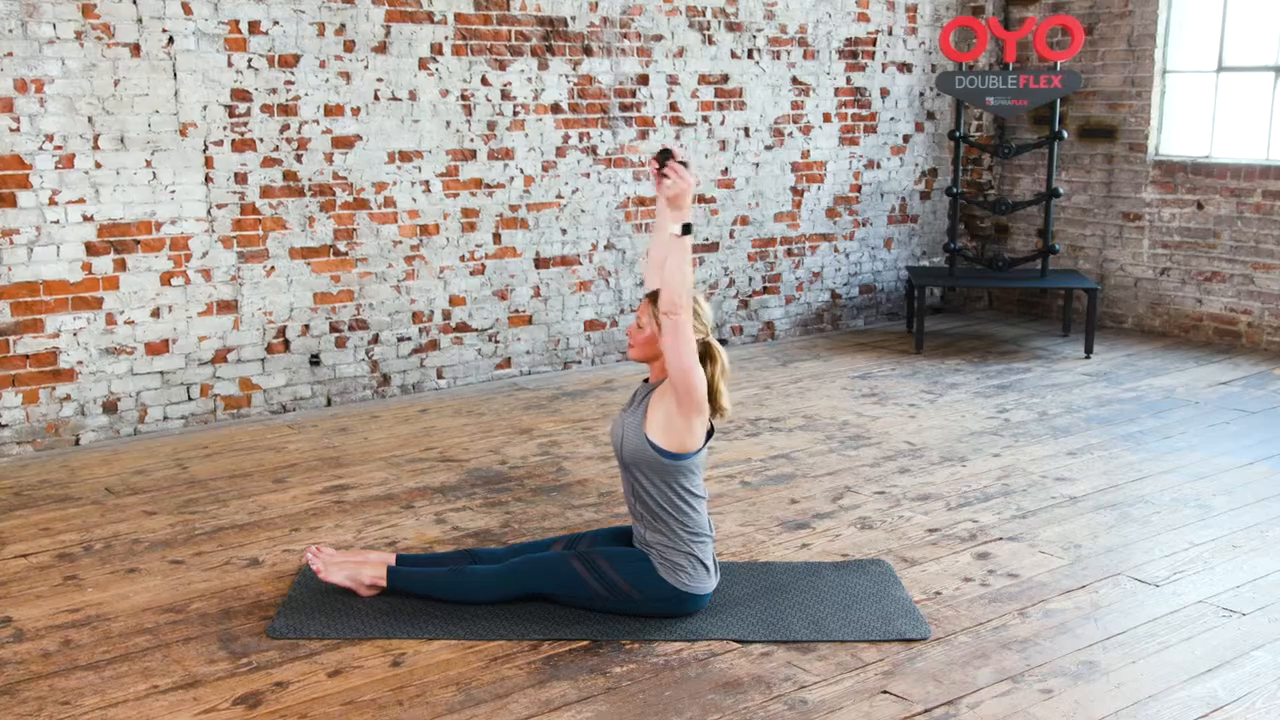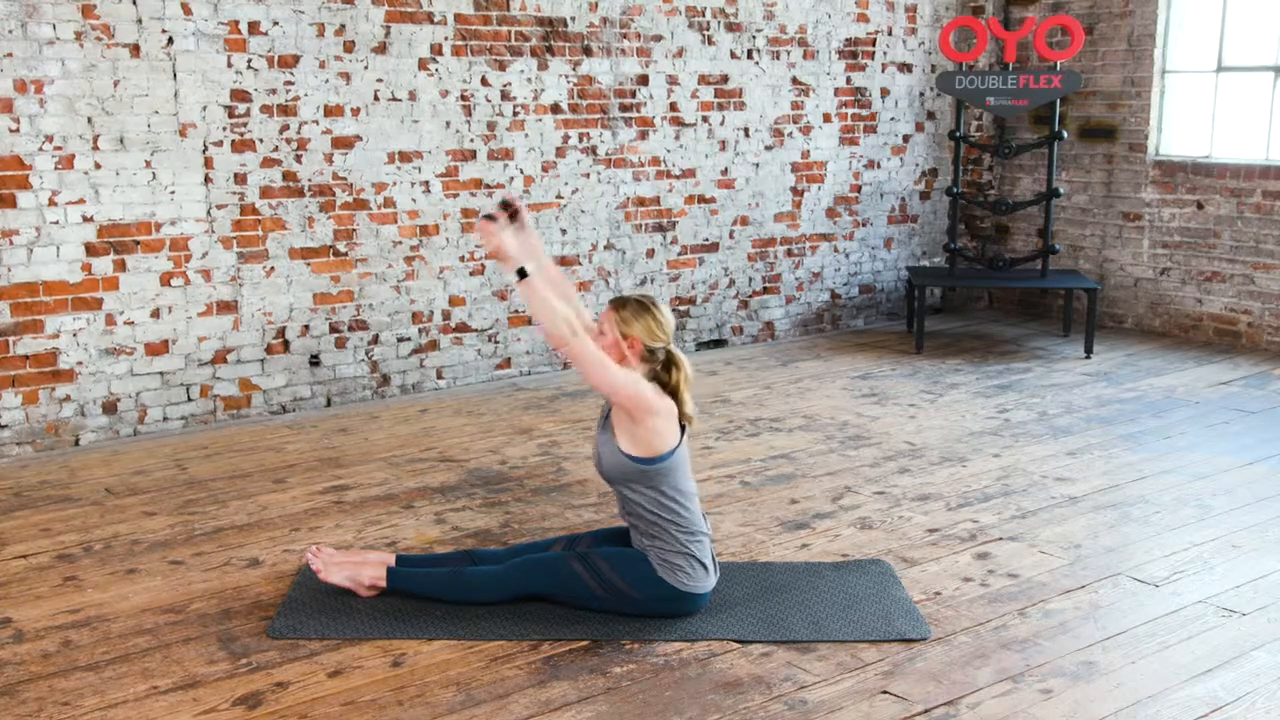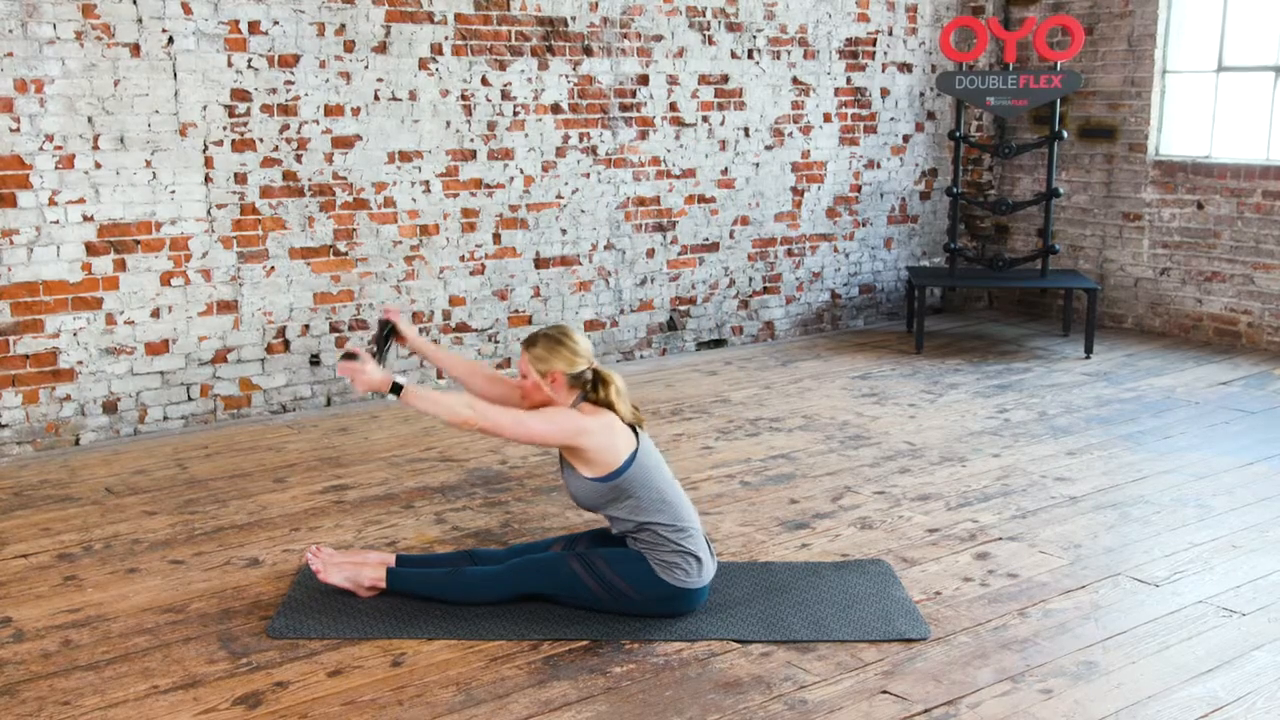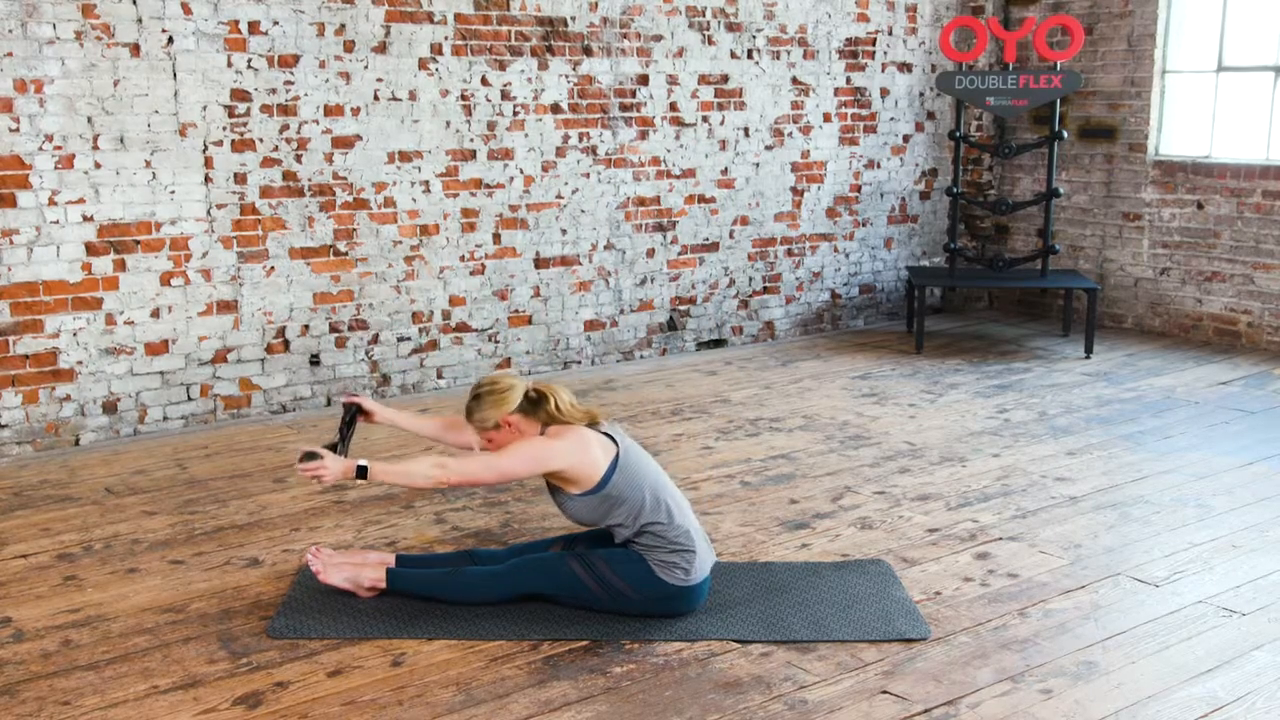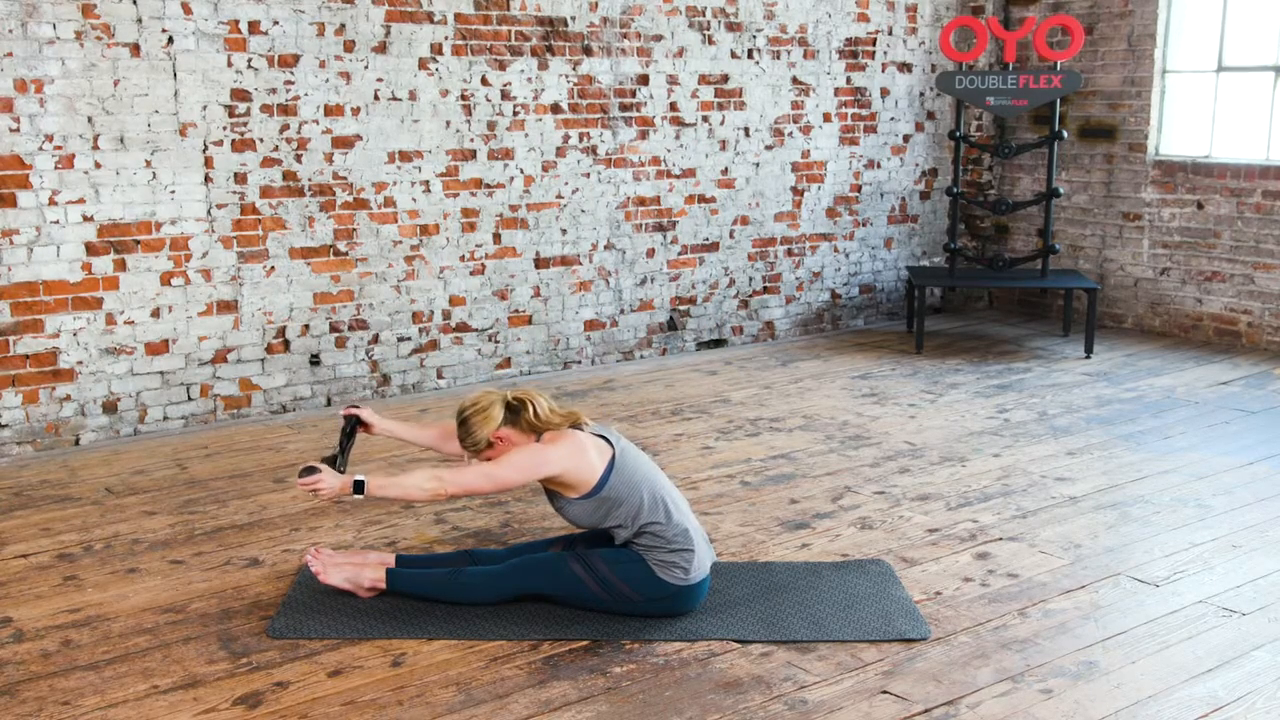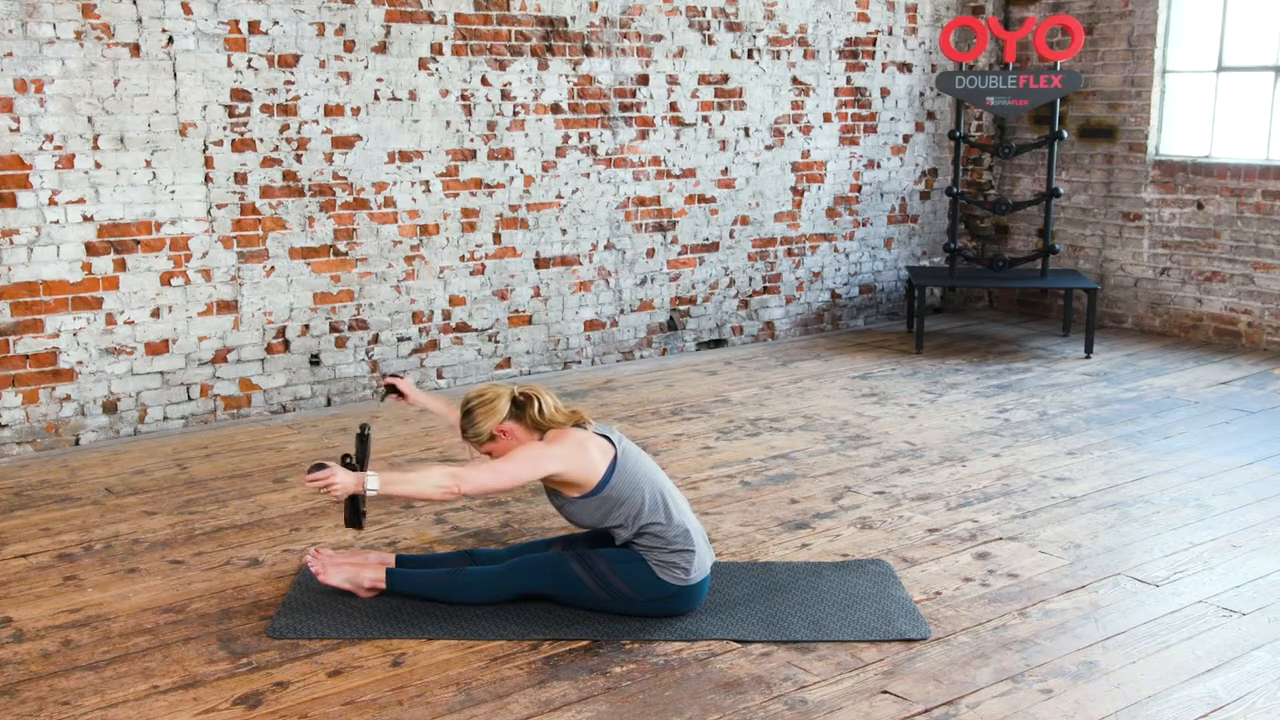
dt=0.5s
person 1, frame 1
left shoulder: (684, 401)
right shoulder: (660, 385)
left elbow: (675, 312)
right elbow: (660, 297)
left wrist: (680, 219)
right wrist: (665, 207)
left hip: (674, 579)
right hip: (654, 548)
left knee: (527, 576)
right knee: (516, 555)
left ankle: (377, 578)
right ankle: (383, 561)
person 1, frame 2
left shoulder: (646, 404)
right shoulder: (635, 390)
left elbow: (568, 338)
right elbow: (573, 316)
left wrist: (517, 262)
right wrist: (527, 241)
left hip: (674, 580)
right hip: (651, 549)
left knee: (526, 576)
right knee: (512, 556)
left ankle: (379, 578)
right ankle: (386, 562)
person 1, frame 3
left shoulder: (582, 425)
right shoulder: (576, 402)
left elbow: (475, 416)
right elbow: (488, 384)
left wrist: (388, 383)
right wrist: (416, 341)
left hip: (671, 579)
right hip: (655, 551)
left knee: (523, 577)
right knee: (510, 558)
left ankle: (377, 577)
right ankle: (384, 562)
person 1, frame 4
left shoulder: (558, 447)
right shoulder: (553, 424)
left elbow: (446, 472)
right elbow: (457, 431)
left wrist: (353, 469)
right wrist: (383, 414)
left hip: (671, 578)
right hip: (649, 548)
left knee: (522, 577)
right knee: (507, 558)
left ankle: (377, 577)
right ankle: (383, 562)
person 1, frame 5
left shoulder: (553, 452)
right shoulder: (552, 430)
left elbow: (443, 484)
right elbow: (454, 440)
left wrist: (350, 484)
right wrist: (382, 425)
left hip: (669, 577)
right hip: (650, 548)
left knee: (521, 577)
right knee: (501, 557)
left ankle: (377, 578)
right ankle: (383, 562)
person 1, frame 6
left shoulder: (556, 451)
right shoulder: (557, 429)
left elbow: (454, 483)
right elbow: (476, 422)
left wrist: (362, 481)
right wrist: (419, 398)
left hip: (669, 579)
right hip: (652, 550)
left knee: (523, 576)
right knee: (508, 558)
left ankle: (376, 578)
right ankle: (385, 562)
